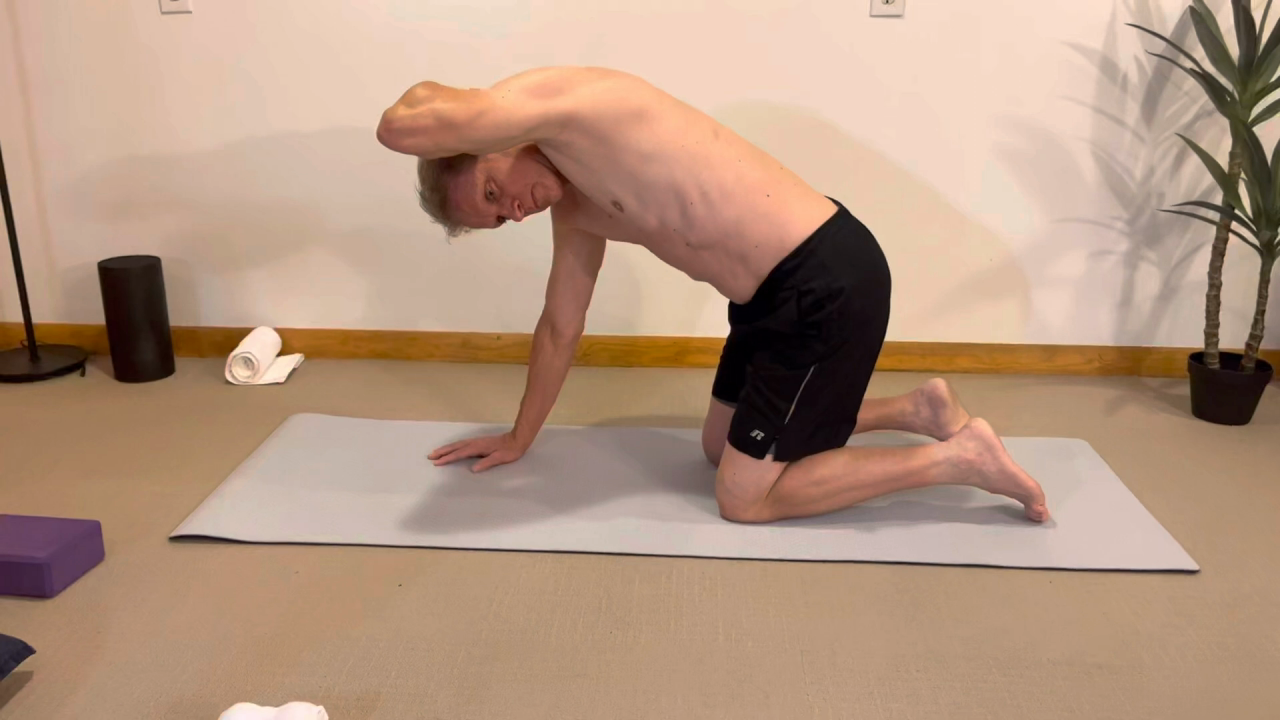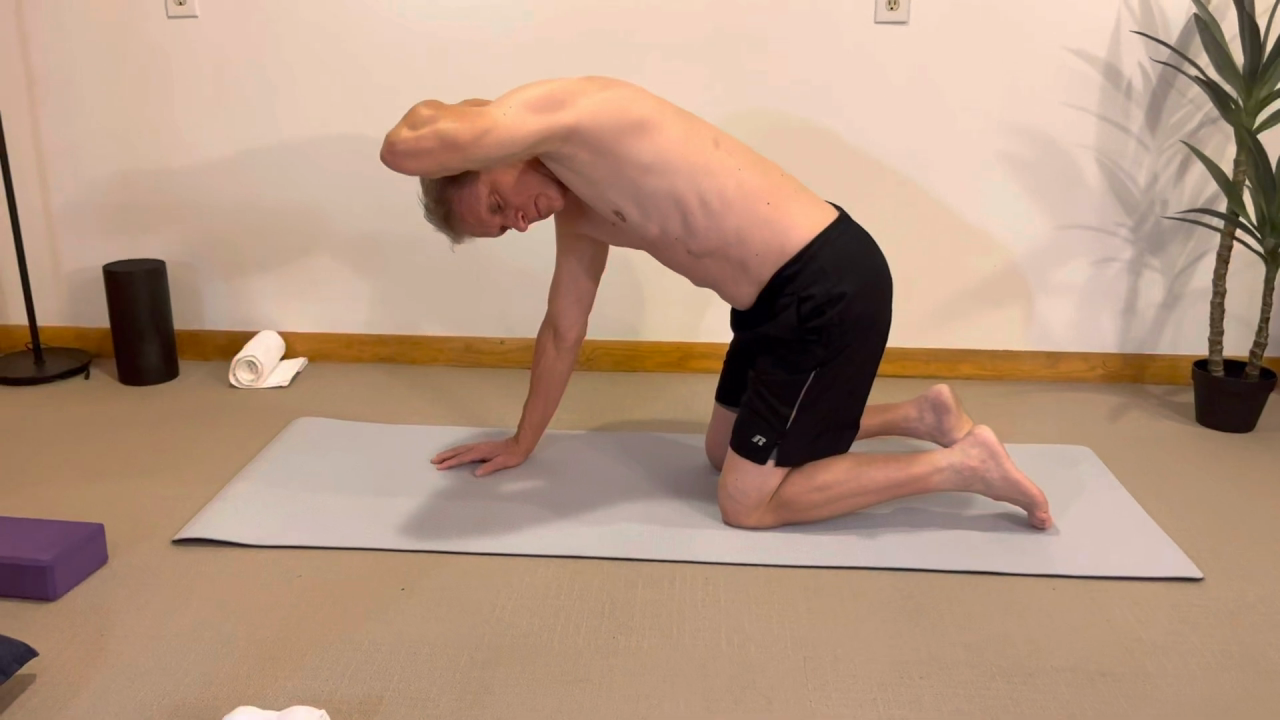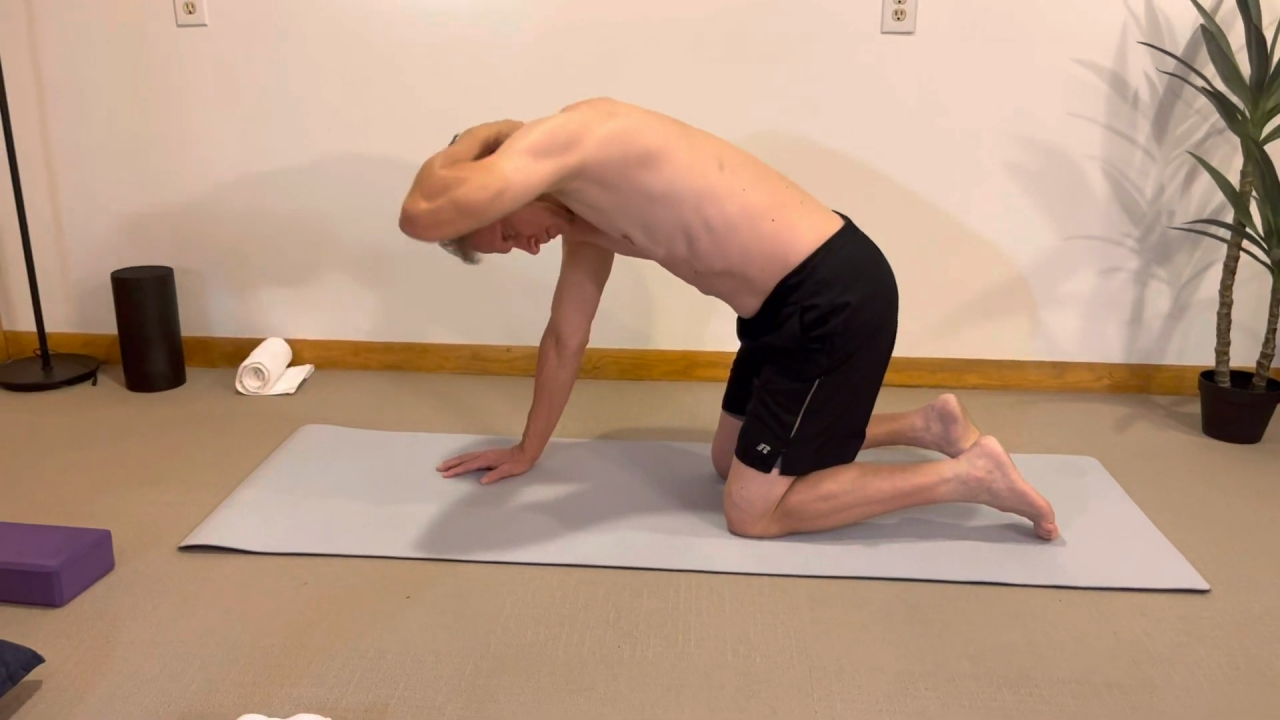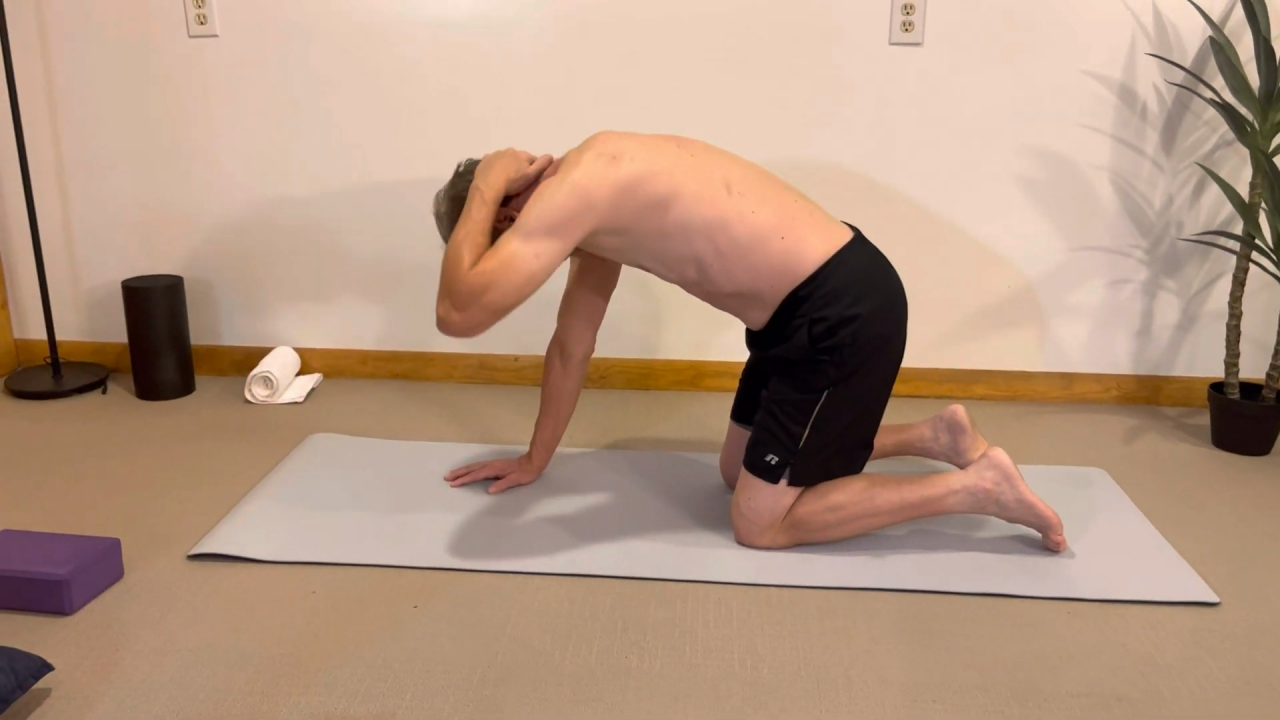
dt=0.4s
person 1, frame 1
left shoulder: (564, 98)
right shoulder: (575, 205)
left elbow: (402, 127)
right elbow: (560, 327)
left wrist: (452, 97)
right wrist: (518, 438)
left hip: (829, 283)
right hip: (780, 290)
left knee: (745, 497)
right knee: (722, 446)
left ankle: (960, 457)
right ankle: (916, 409)
person 1, frame 2
left shoulder: (563, 106)
right shoulder: (577, 210)
left elbow: (405, 150)
right elbow: (562, 331)
left wrist: (462, 114)
right wrist: (521, 442)
left hip: (830, 289)
right hip: (784, 293)
left knee: (748, 503)
right knee: (725, 451)
left ankle: (963, 464)
right ankle: (920, 416)
person 1, frame 3
left shoulder: (569, 135)
right shoulder: (584, 211)
left elbow: (423, 216)
right elbow: (565, 338)
left wrist: (479, 139)
right wrist: (527, 450)
left hip: (835, 297)
right hip: (797, 295)
left knee: (752, 511)
right knee: (731, 460)
left ankle: (970, 474)
right ankle: (926, 424)
person 1, frame 4
left shoulder: (575, 188)
right shoulder: (596, 209)
left elbow: (459, 315)
right elbow: (571, 346)
left wrist: (487, 182)
right wrist: (534, 459)
left hip: (843, 310)
right hip: (813, 303)
left knee: (762, 521)
right knee: (738, 470)
left ankle: (979, 487)
right ankle: (935, 436)
